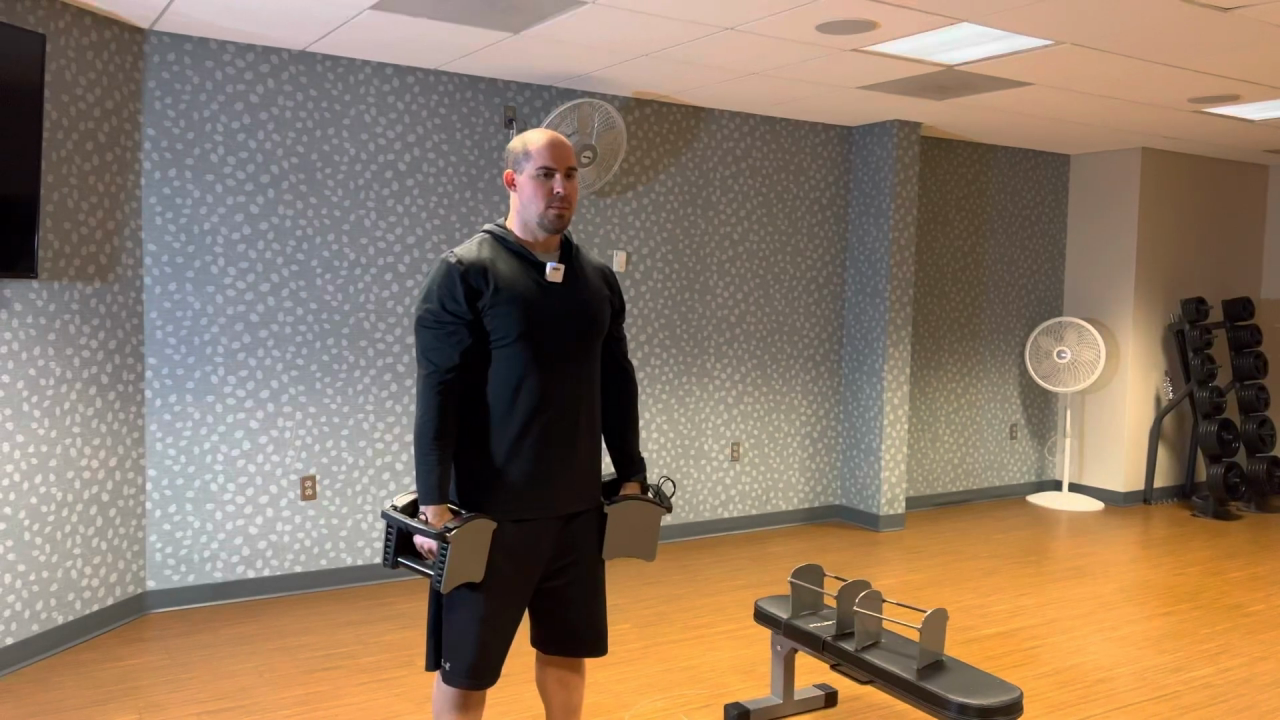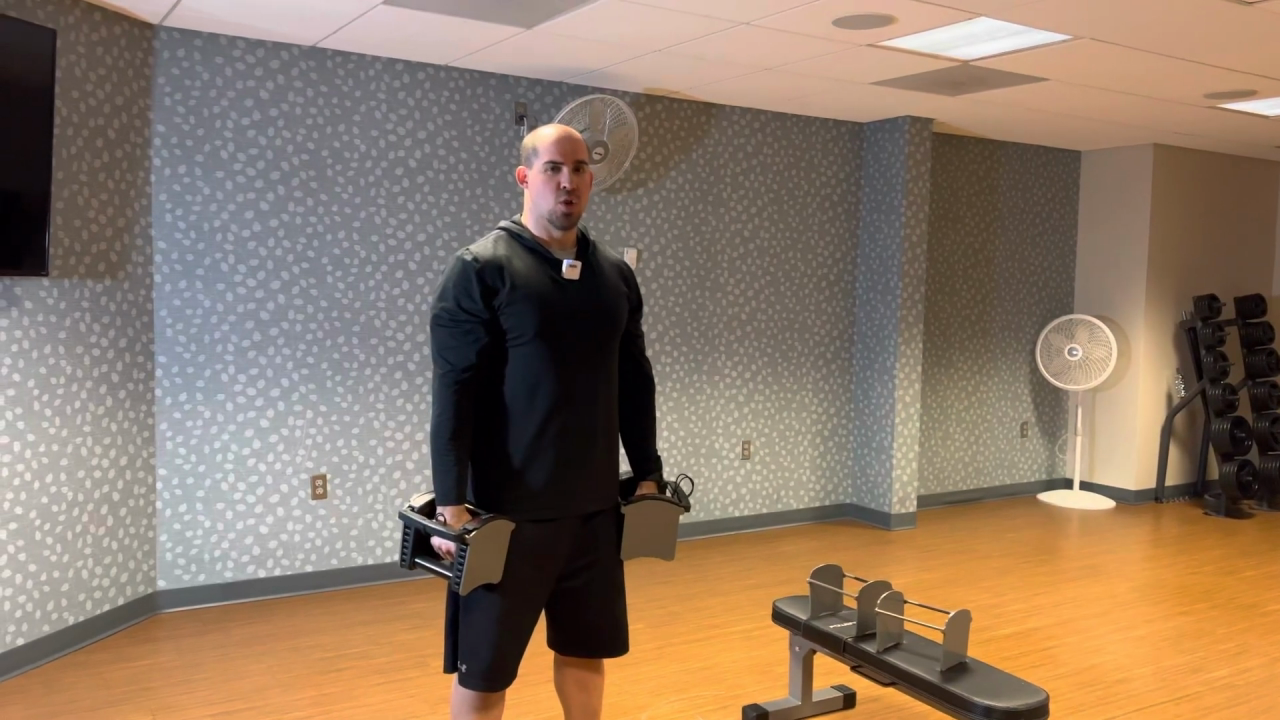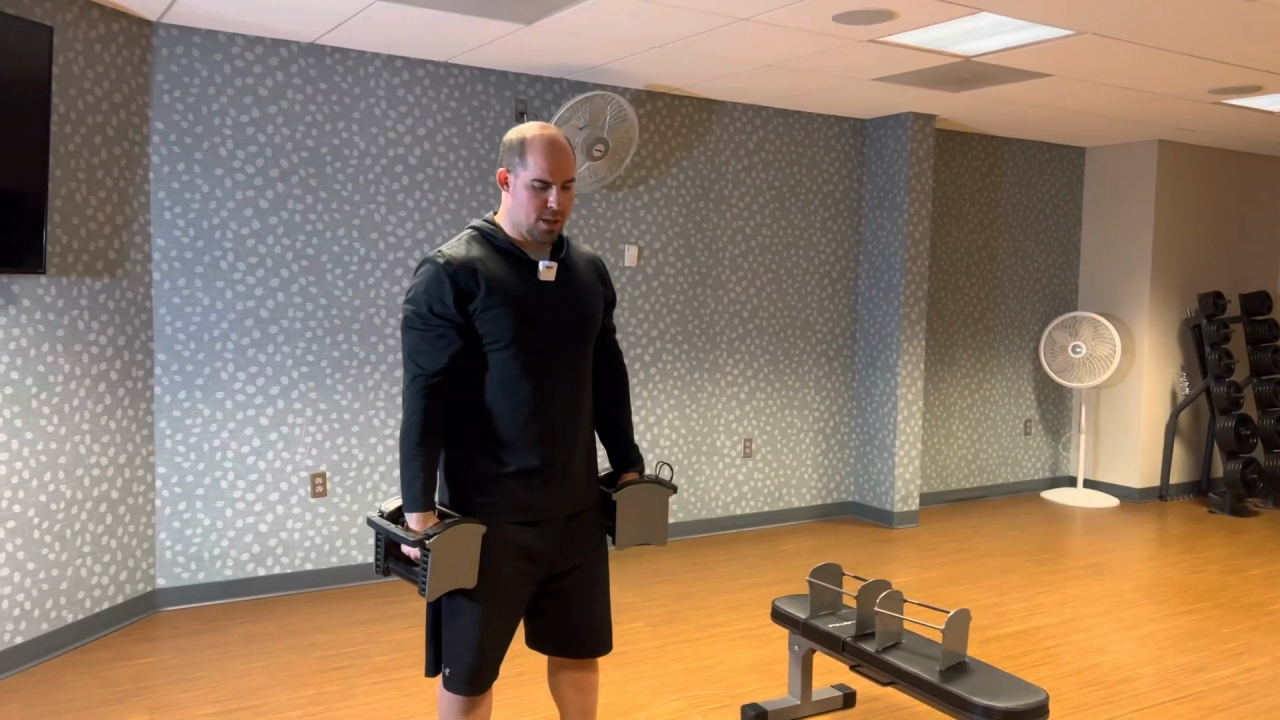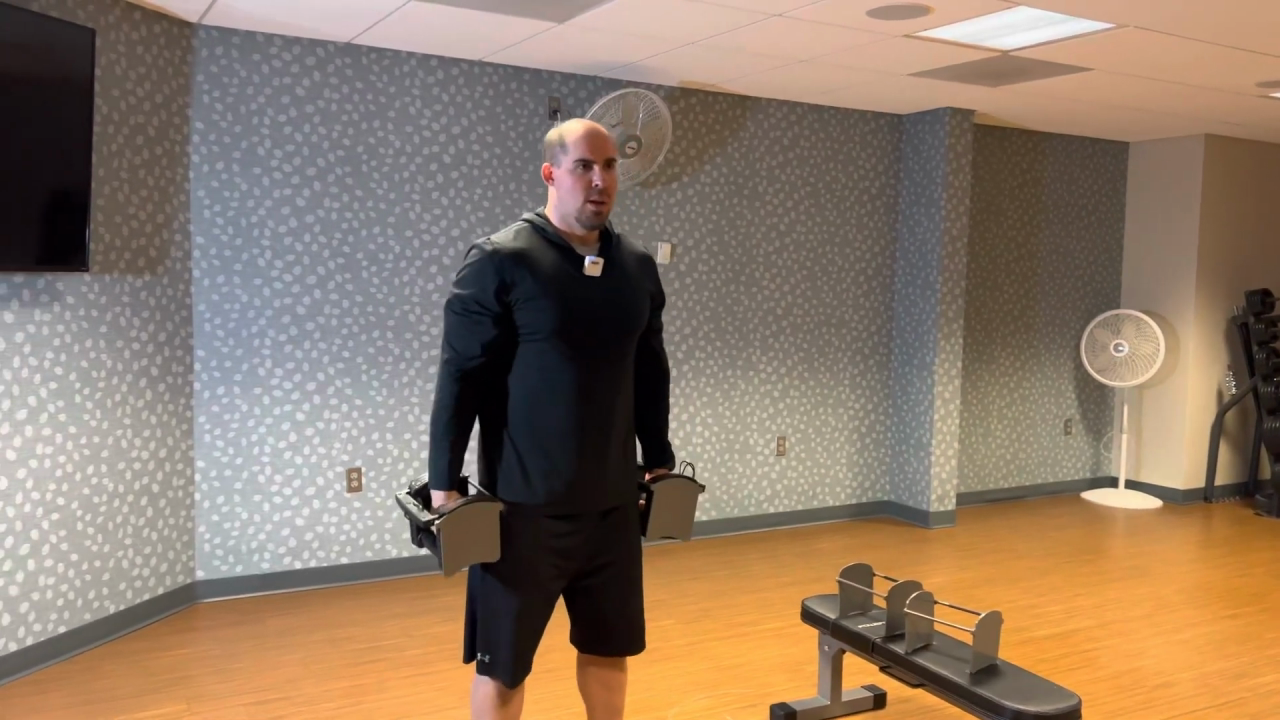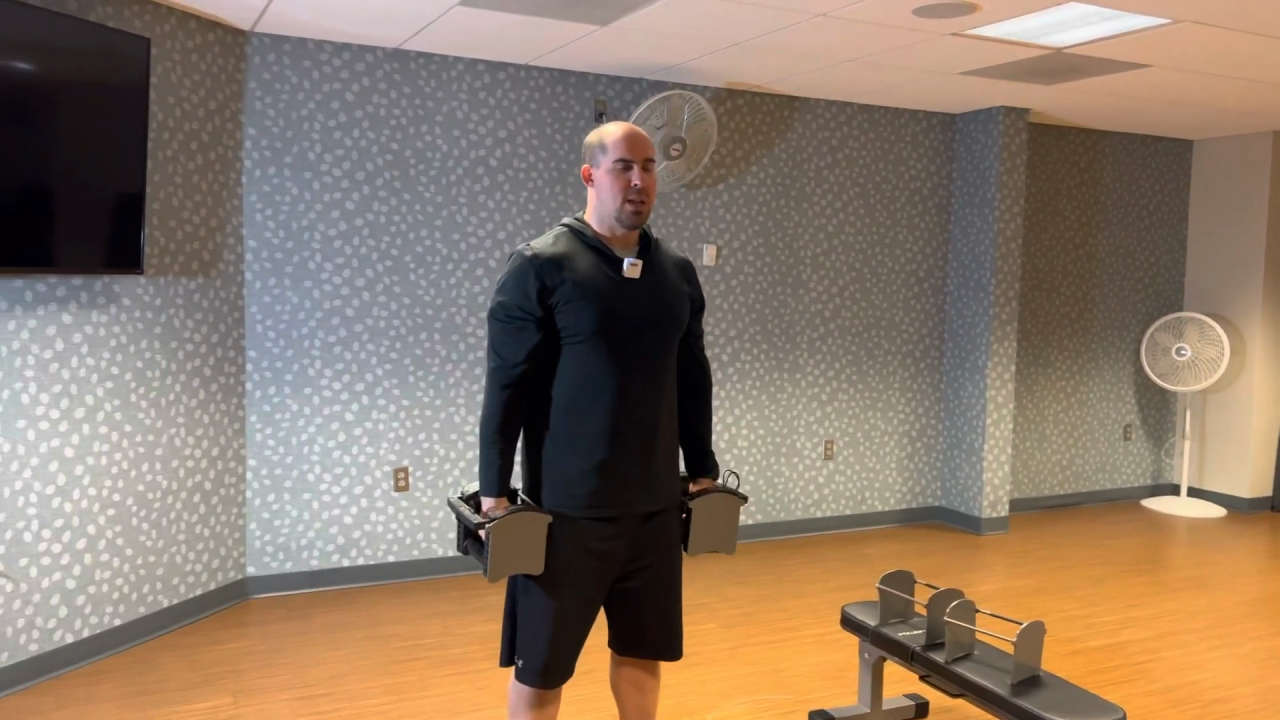
dt=1s
person 1, frame 1
left shoulder: (598, 279)
right shoulder: (465, 272)
left elbow: (617, 385)
right elbow: (438, 393)
left wrist: (631, 475)
right wrist: (433, 502)
left hip: (577, 508)
right hip: (490, 512)
left knee: (567, 650)
right knee: (466, 665)
person 1, frame 2
left shoulder: (616, 274)
right shoulder: (480, 270)
left elbow: (635, 382)
right elbow: (454, 393)
left wrist: (648, 474)
right wrist: (452, 503)
left hip: (595, 507)
right hip: (507, 512)
left knee: (586, 651)
right knee: (484, 668)
person 1, frame 3
left shoulder: (589, 271)
right shoulder: (452, 272)
left elbow: (608, 378)
right elbow: (425, 398)
left wrist: (628, 465)
right wrist: (418, 507)
left hip: (576, 506)
right hip: (487, 514)
left knee: (580, 650)
right knee: (469, 668)
person 1, frame 4
left shoulder: (638, 267)
right shoulder: (499, 262)
right elbow: (460, 377)
left wrist: (659, 459)
right wrist: (444, 481)
left hip: (613, 498)
right hip: (525, 501)
left knee: (609, 646)
right knee: (504, 657)
person 1, frame 5
left shoulder: (678, 273)
right shoulder: (539, 266)
left elbow: (693, 379)
right elbow: (507, 386)
left wrist: (702, 469)
right wrist: (494, 489)
left hip: (654, 503)
right hip: (565, 506)
left knee: (642, 649)
right knee: (541, 660)
